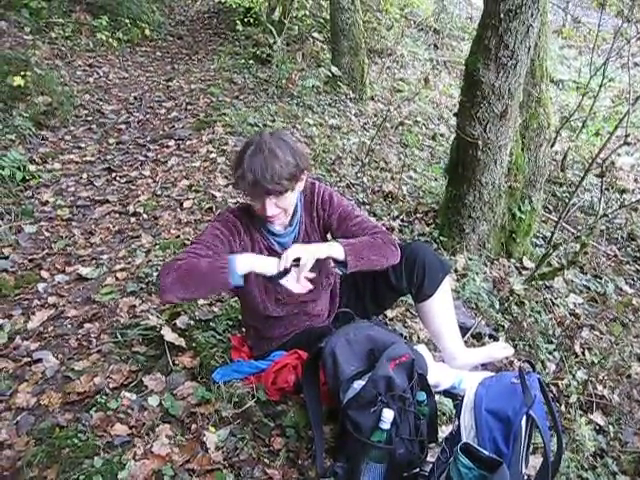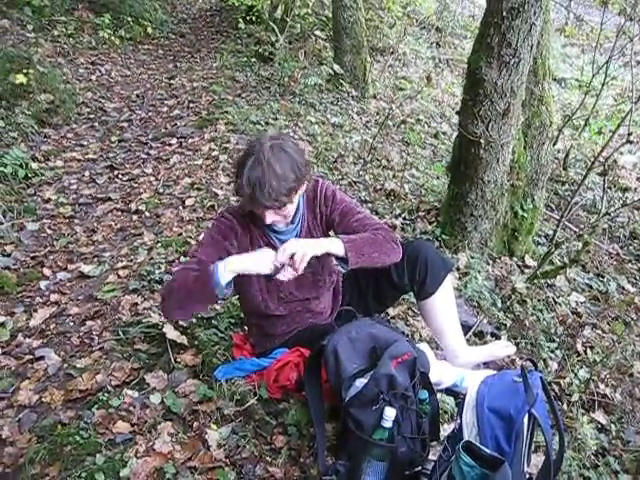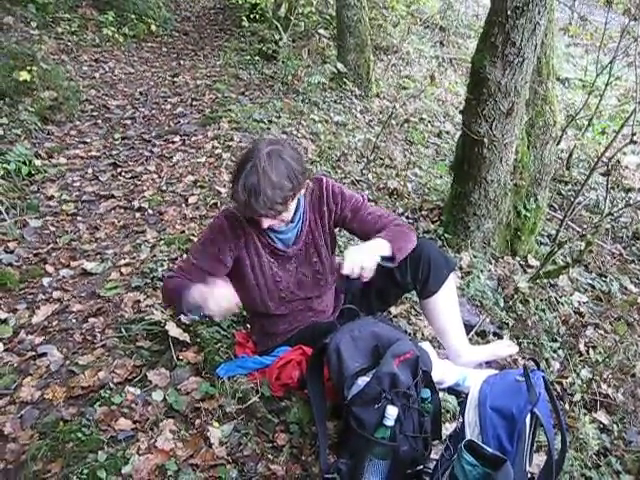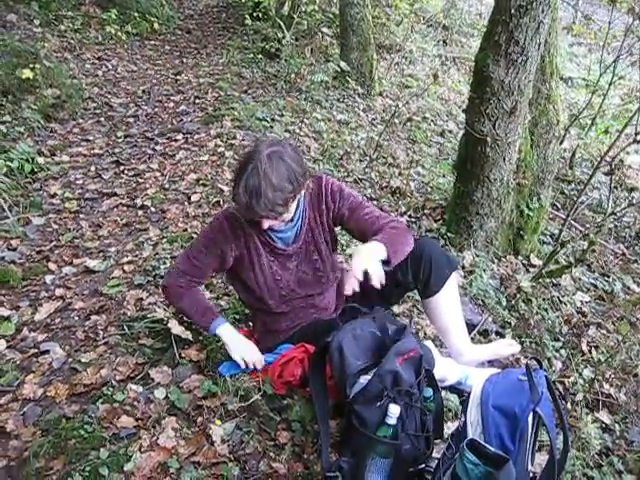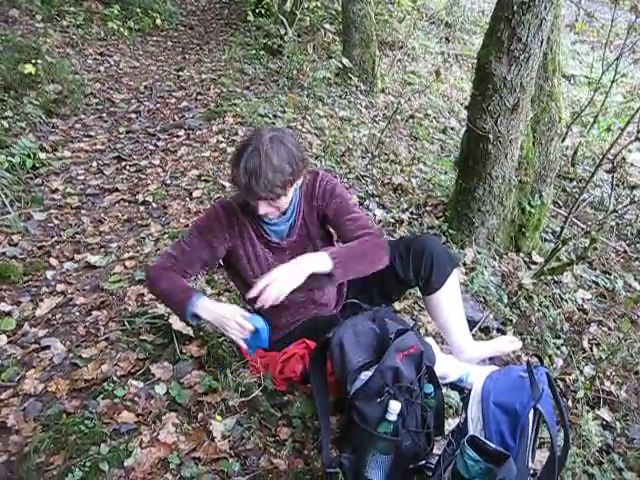
dt=0.2s
person 1, frame 1
left shoulder: (318, 198)
right shoulder: (233, 226)
left elbow: (387, 247)
right elbow: (171, 282)
left wrist: (323, 249)
right wrist: (252, 262)
left hip: (334, 301)
right hip: (289, 339)
left knee: (418, 257)
left ankle: (455, 356)
person 1, frame 2
left shoulder: (319, 195)
right shoulder: (232, 226)
left elbow: (388, 243)
right elbow: (173, 306)
left wrist: (321, 246)
right wrist: (235, 264)
left hip: (335, 298)
right hip: (291, 336)
left knee: (421, 255)
left ankle: (457, 354)
person 1, frame 3
left shoulder: (324, 194)
right shoulder: (231, 226)
left elbow: (402, 230)
right elbow: (175, 284)
left wrist: (371, 248)
right wrist: (202, 295)
left hip: (338, 300)
right hip: (292, 334)
left knee: (423, 253)
left ankle: (460, 354)
person 1, frame 4
left shoulder: (324, 192)
right shoulder: (231, 225)
left elbow: (401, 235)
right elbow: (177, 282)
left wrist: (372, 250)
right wrist: (227, 333)
left hip: (341, 296)
right hip: (295, 332)
left knee: (425, 252)
left ankle: (462, 352)
person 1, frame 5
left shoulder: (322, 188)
right shoulder: (226, 219)
left elbow: (375, 249)
right elbow: (161, 274)
left wrist: (310, 264)
right wrist: (208, 309)
left hip: (340, 293)
right hip: (293, 328)
left knee: (424, 250)
left ankle: (463, 349)
